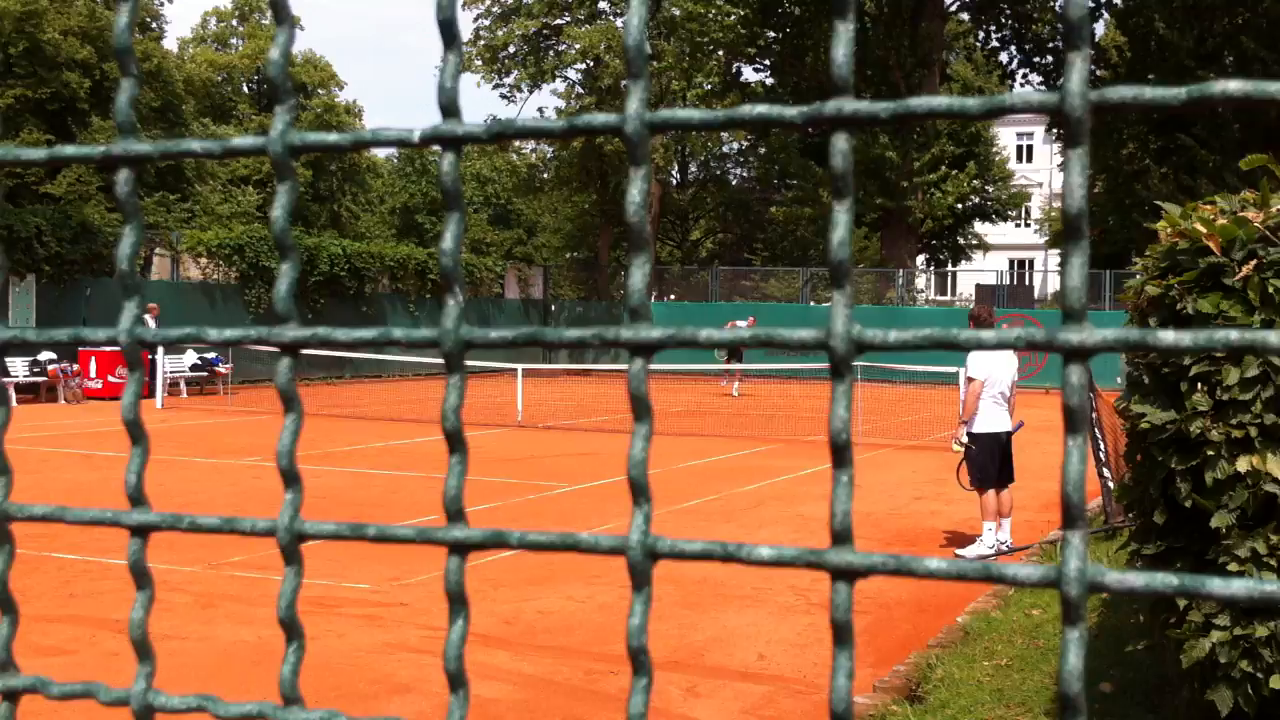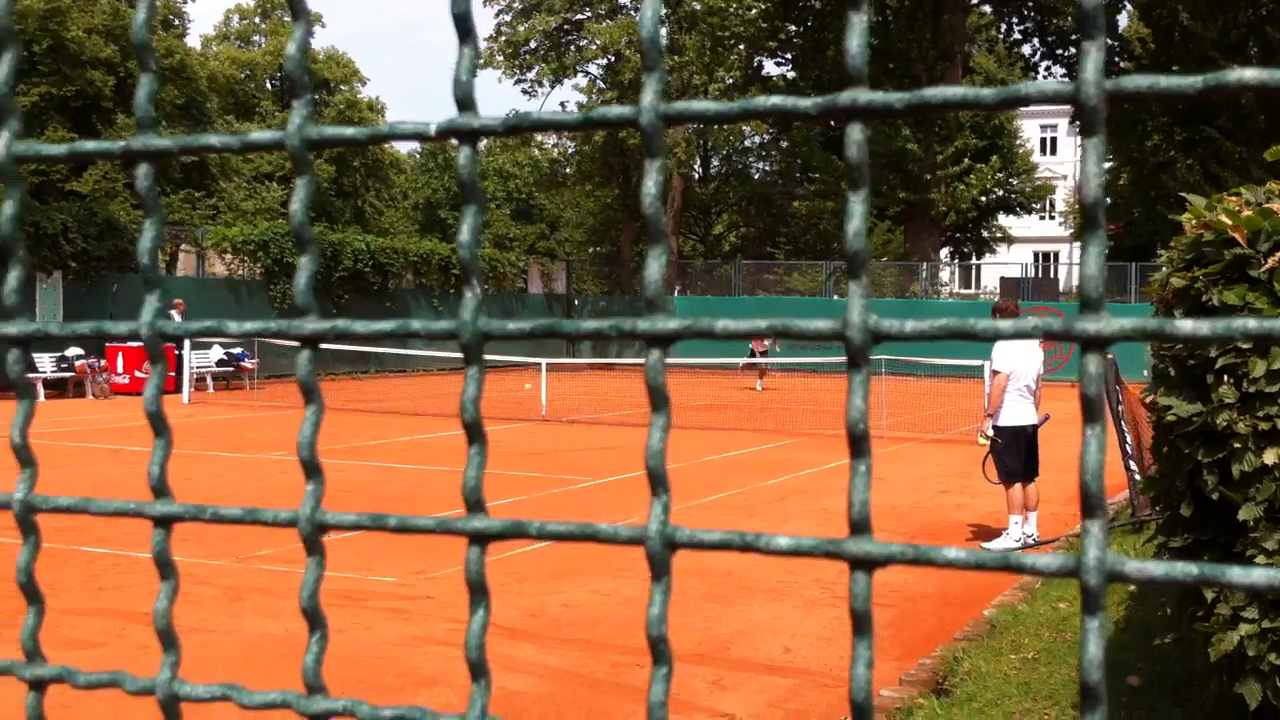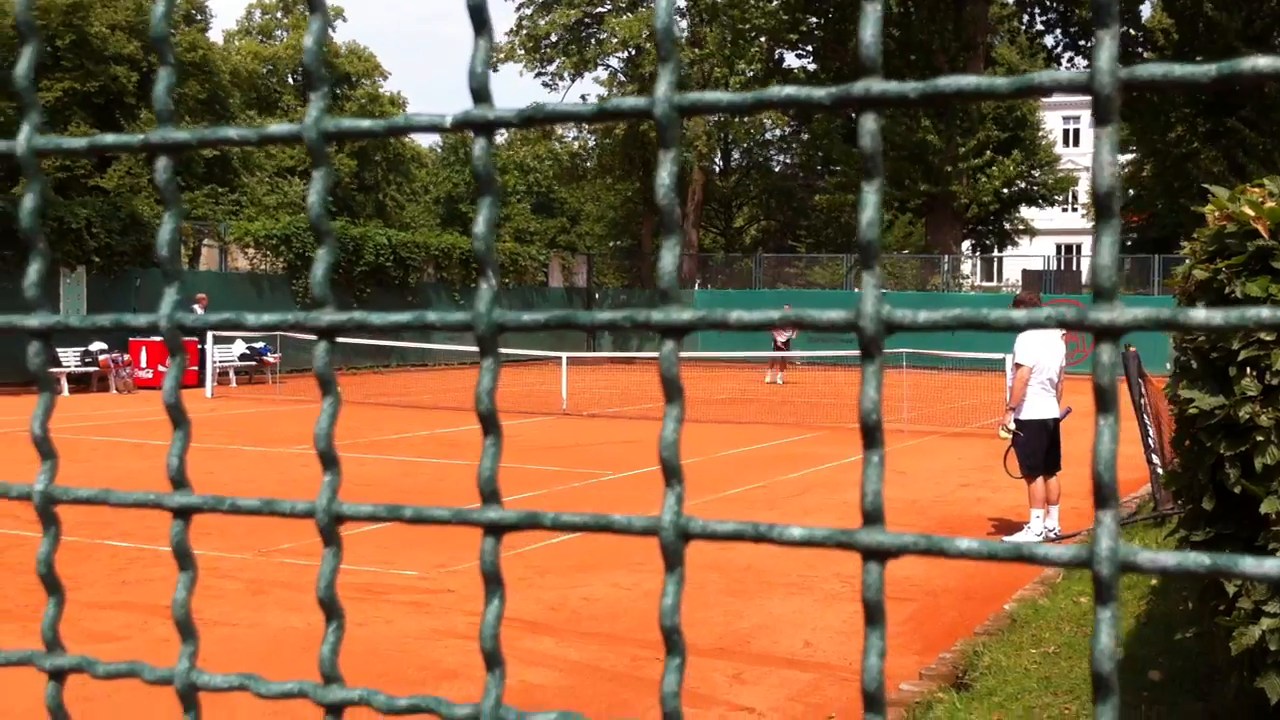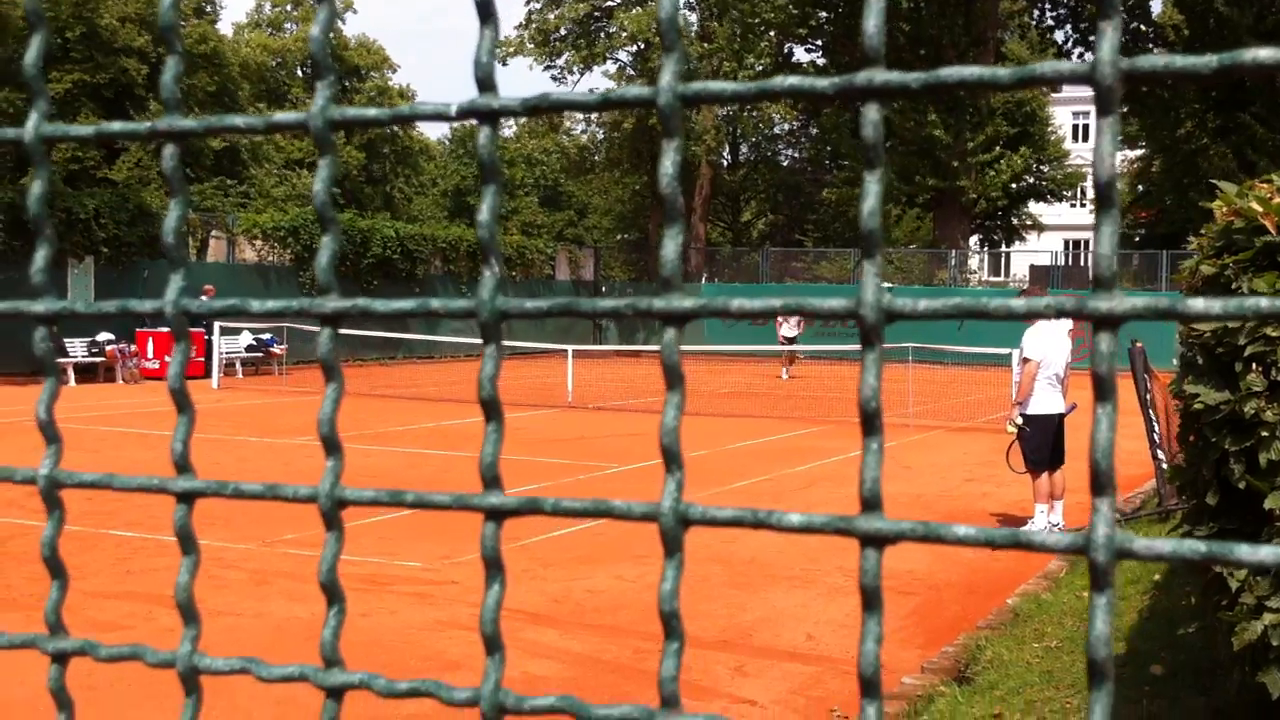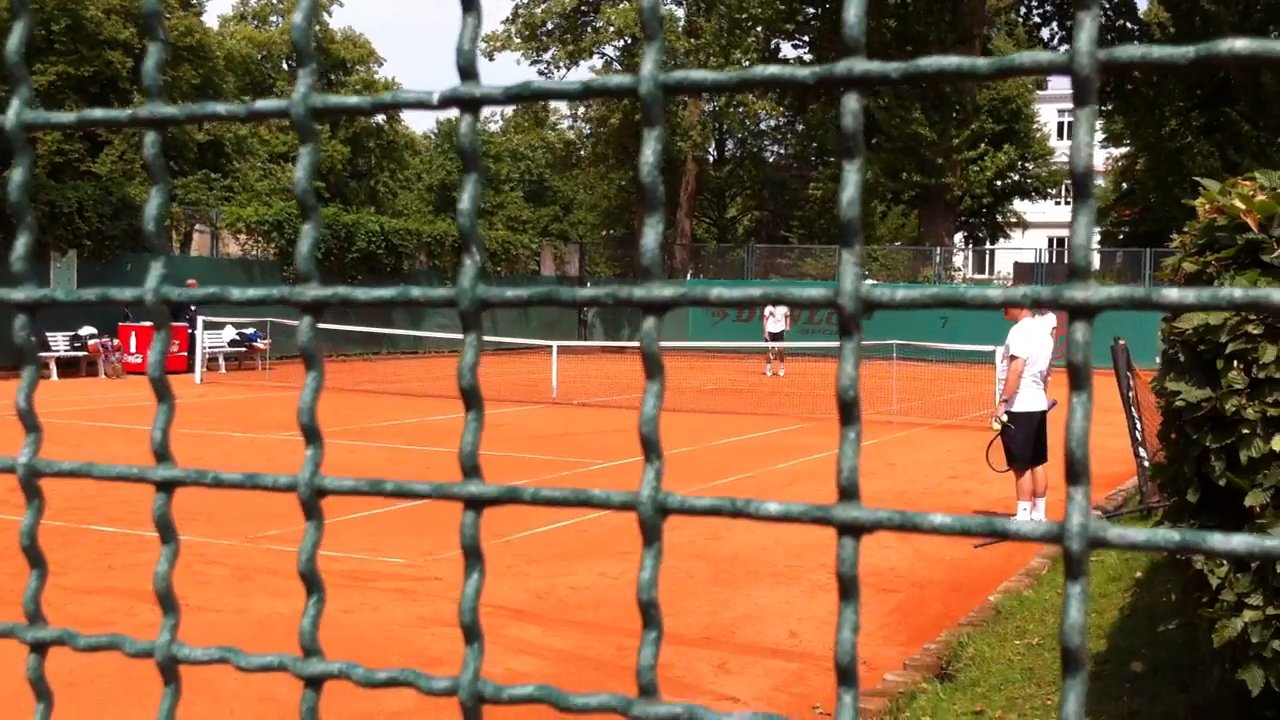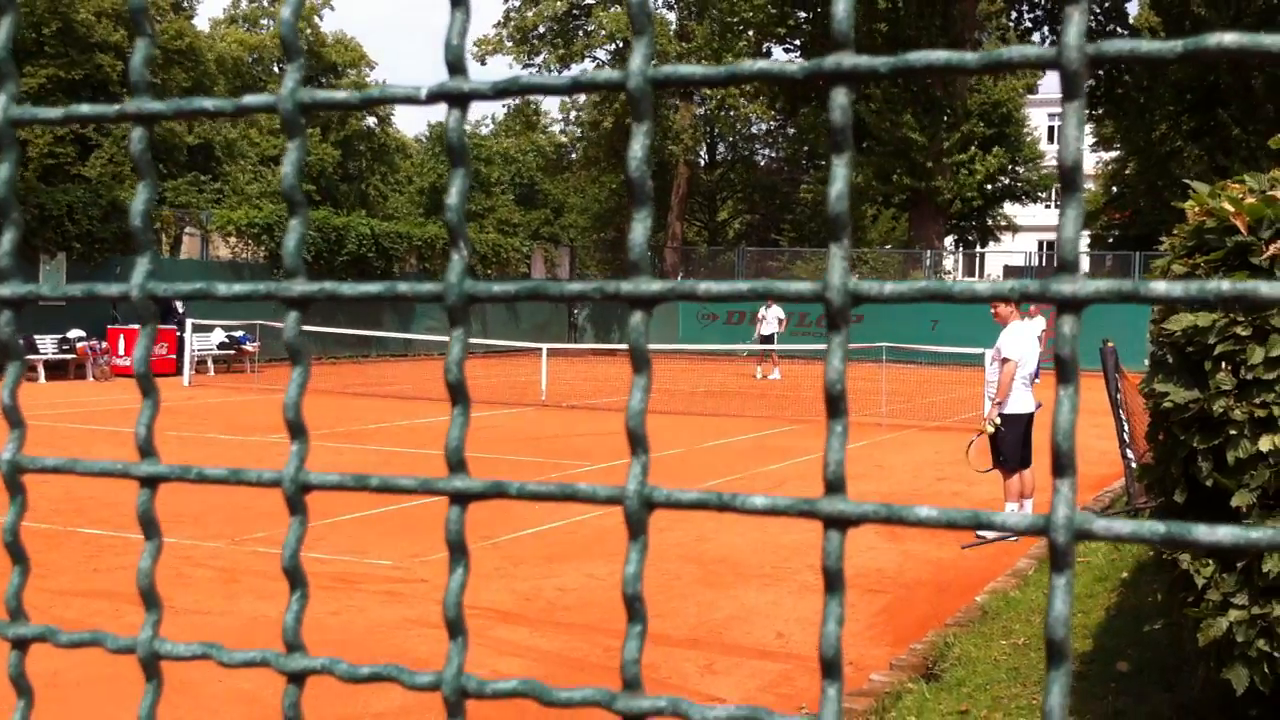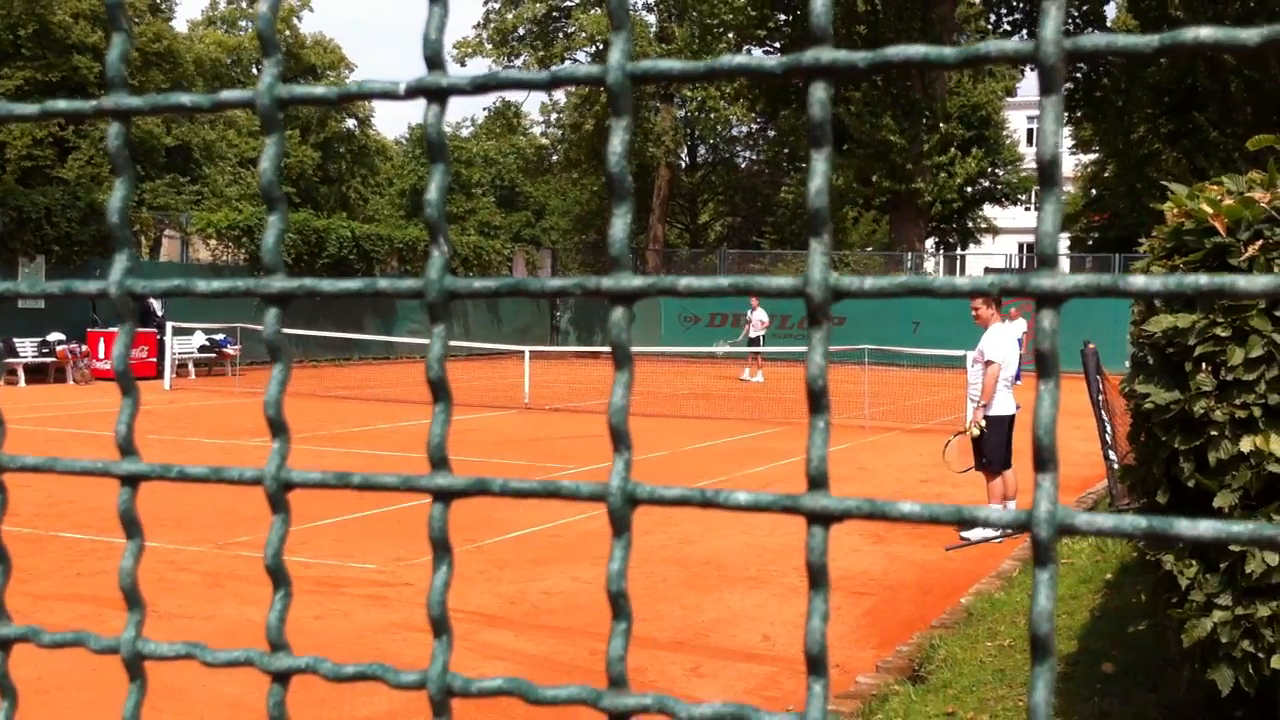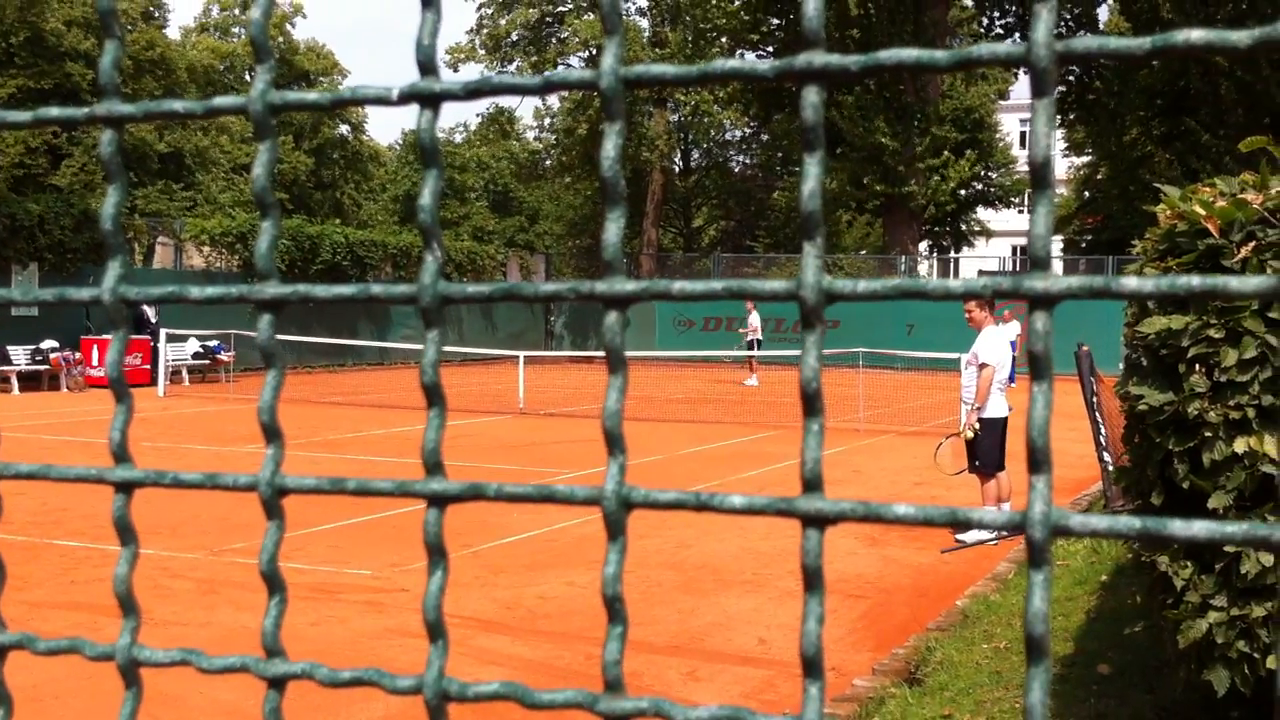
dt=0.2s
person 1, frame 1
left shoulder: (979, 353)
right shoulder: (1008, 353)
left elbow: (974, 391)
right elbow: (1012, 392)
left wrist: (962, 423)
left hip: (982, 428)
right hip: (1003, 427)
left knee: (986, 486)
right knee: (1002, 484)
left ankle: (988, 542)
right ankle: (1004, 538)
person 1, frame 2
left shoulder: (1004, 346)
right shoulder: (1034, 346)
left elbow: (999, 384)
right elbow: (1038, 385)
left wrist: (987, 416)
left hip: (1008, 421)
right hip: (1029, 420)
left knee: (1012, 480)
right knee: (1028, 478)
left ankle: (1014, 535)
right ankle: (1030, 531)
person 1, frame 3
left shoulder: (1027, 339)
right shoulder: (1056, 338)
left elbow: (1021, 377)
right elbow: (1060, 378)
left wrist: (1009, 410)
left hip: (1029, 415)
right hip: (1051, 413)
left knee: (1033, 474)
right knee: (1050, 472)
left ankle: (1035, 529)
right ankle: (1051, 525)
person 1, frame 4
left shoulder: (1034, 333)
right shoulder: (1062, 333)
left elbow: (1030, 372)
right elbow: (1065, 374)
left wrist: (1016, 405)
left hip: (1036, 410)
right hip: (1055, 408)
left knee: (1038, 469)
right knee: (1054, 466)
left ankle: (1039, 523)
right ankle: (1056, 519)
person 1, frame 5
left shoulder: (1020, 331)
right shoulder: (1042, 330)
left elbow: (1016, 369)
left wrist: (1002, 402)
left hip: (1019, 407)
right hip: (1037, 404)
left knee: (1021, 466)
right knee: (1037, 463)
left ankle: (1022, 520)
right ankle: (1038, 516)
person 1, frame 6
left shoulder: (1011, 333)
right shoulder: (1027, 332)
left elbow: (1008, 371)
left wrist: (995, 405)
left hip: (1009, 409)
right hip: (1024, 406)
left knee: (1009, 468)
right knee: (1023, 465)
person 1, frame 7
left shoulder: (993, 336)
right shoulder: (1006, 334)
left elbow: (992, 373)
left wrist: (980, 408)
left hip: (991, 411)
right hip: (1004, 409)
left knee: (991, 470)
right knee: (1005, 467)
left ankle: (992, 526)
person 1, frame 8
left shoulder: (987, 338)
right shoulder: (999, 337)
left elbow: (987, 376)
left wrist: (974, 411)
left hip: (985, 414)
right hip: (996, 412)
left knee: (986, 471)
right knee: (998, 469)
left ankle: (987, 528)
